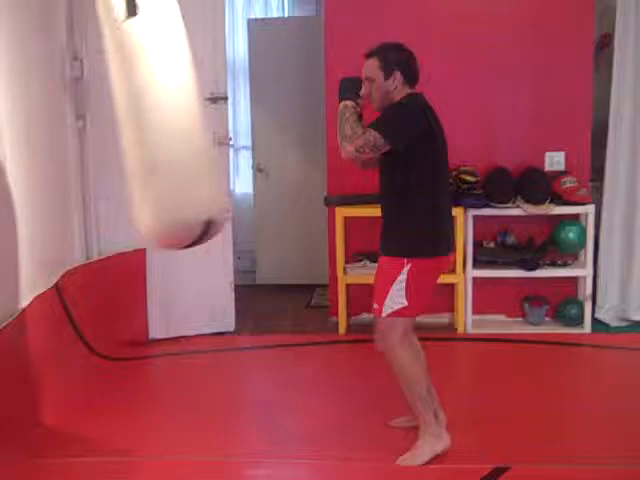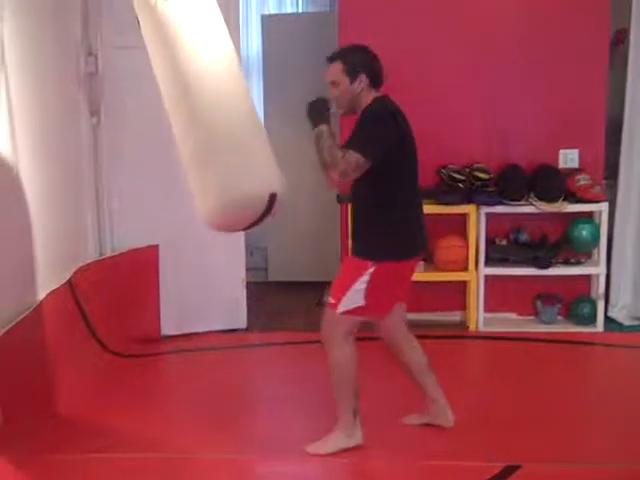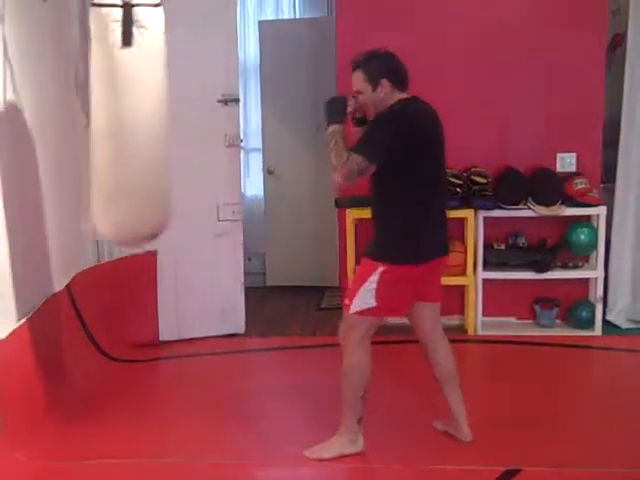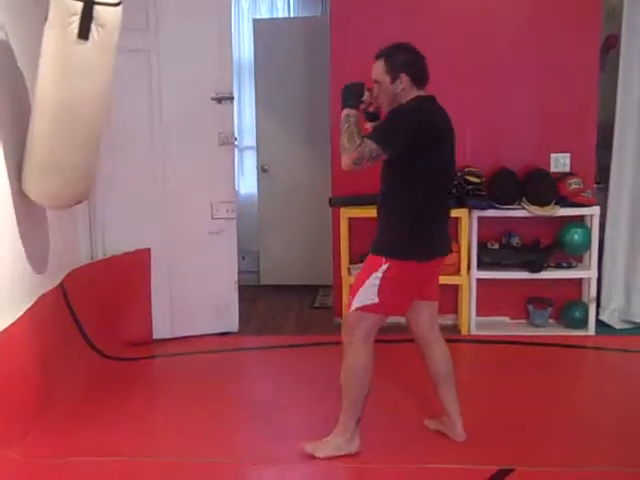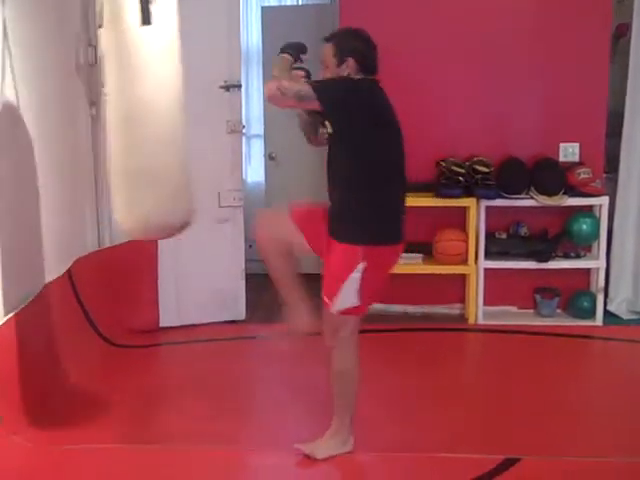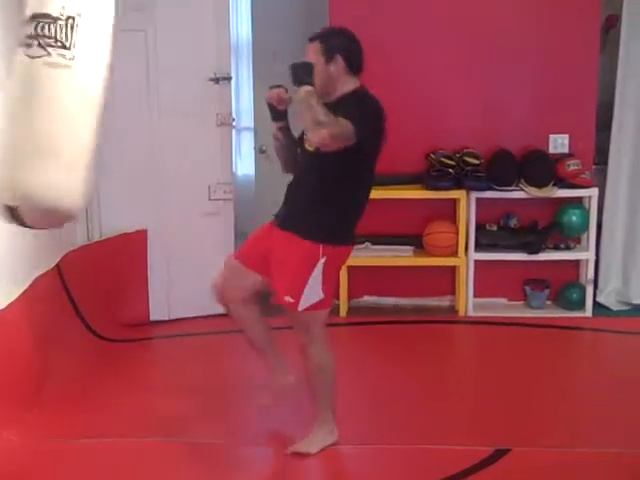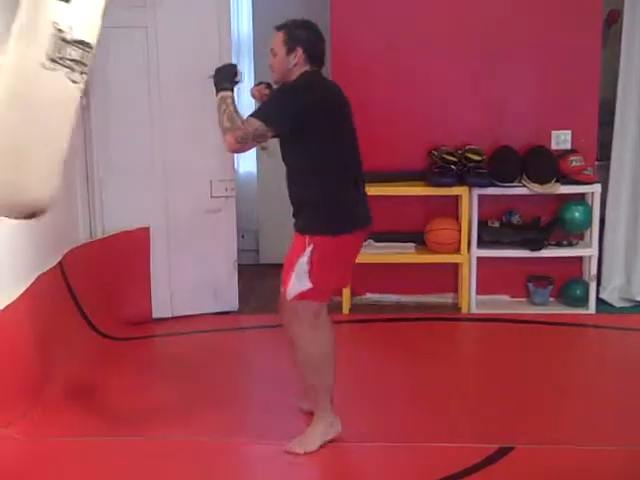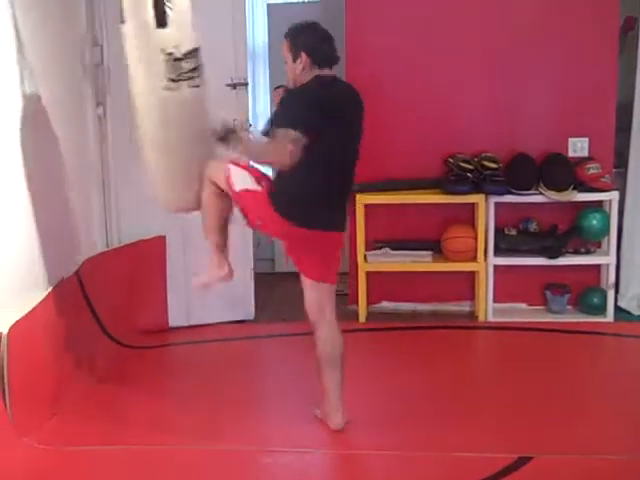
dt=0.5s
person 1, frame 1
left shoulder: (408, 111)
right shoulder: (410, 113)
left elbow: (352, 150)
right elbow: (369, 156)
left wrist: (347, 102)
right wrist: (354, 105)
left hip: (415, 246)
right hip: (413, 240)
left knee: (390, 336)
right knee: (399, 330)
left ankle: (432, 433)
right ankle: (431, 412)
person 1, frame 2
left shoulder: (378, 118)
right shoulder: (380, 116)
left elbow: (339, 174)
right elbow: (350, 167)
left wrist: (320, 125)
right wrist: (325, 128)
left hip: (382, 248)
right hip: (394, 242)
left knee: (335, 330)
right knee: (391, 327)
left ankle: (347, 428)
right ankle: (438, 407)
person 1, frame 3
left shoulder: (394, 121)
right shoulder: (423, 115)
left elbow: (343, 175)
left wrist: (336, 124)
right wrist: (365, 123)
left hip: (396, 251)
right hip: (429, 245)
left knee: (353, 334)
right knee: (430, 331)
left ankle: (349, 435)
right ankle: (459, 421)
person 1, frame 4
left shoulder: (409, 116)
right shoulder: (431, 115)
left elbow: (352, 159)
left wrist: (349, 110)
right wrist: (375, 119)
left hip: (401, 247)
right hip: (428, 244)
left knee: (356, 332)
right knee: (427, 331)
left ankle: (345, 434)
right ankle: (453, 420)
person 1, frame 5
left shoulder: (356, 92)
right shoulder: (360, 100)
left elbow: (276, 93)
right elbow: (318, 137)
left wrist: (286, 61)
right wrist: (314, 118)
left hip: (368, 235)
right hip: (346, 220)
left knee: (338, 332)
right knee: (268, 230)
left ankle: (340, 434)
right ankle: (300, 311)
person 1, frame 6
left shoulder: (365, 109)
right shoulder: (327, 109)
left elbow: (325, 138)
right elbow: (293, 165)
left wrist: (305, 89)
right wrist: (279, 117)
left hip: (320, 239)
right hip: (287, 225)
left knee: (309, 329)
right knee: (231, 290)
left ankle: (326, 426)
right ankle: (279, 371)
person 1, frame 7
left shoulder: (297, 94)
right shoulder: (321, 92)
left elbow: (236, 140)
left wrist: (224, 91)
right wrist: (270, 106)
left hip: (325, 226)
right hip: (346, 220)
left knee: (300, 319)
right knee: (311, 309)
left ankle: (326, 421)
right ankle: (322, 404)
person 1, frame 8
left shoulder: (302, 97)
right shoulder: (349, 96)
left elbow: (285, 156)
left wrist: (240, 143)
left hip: (285, 208)
right hip: (329, 222)
left knee: (215, 171)
right knee: (323, 313)
left ankle: (218, 262)
right ankle: (334, 410)
